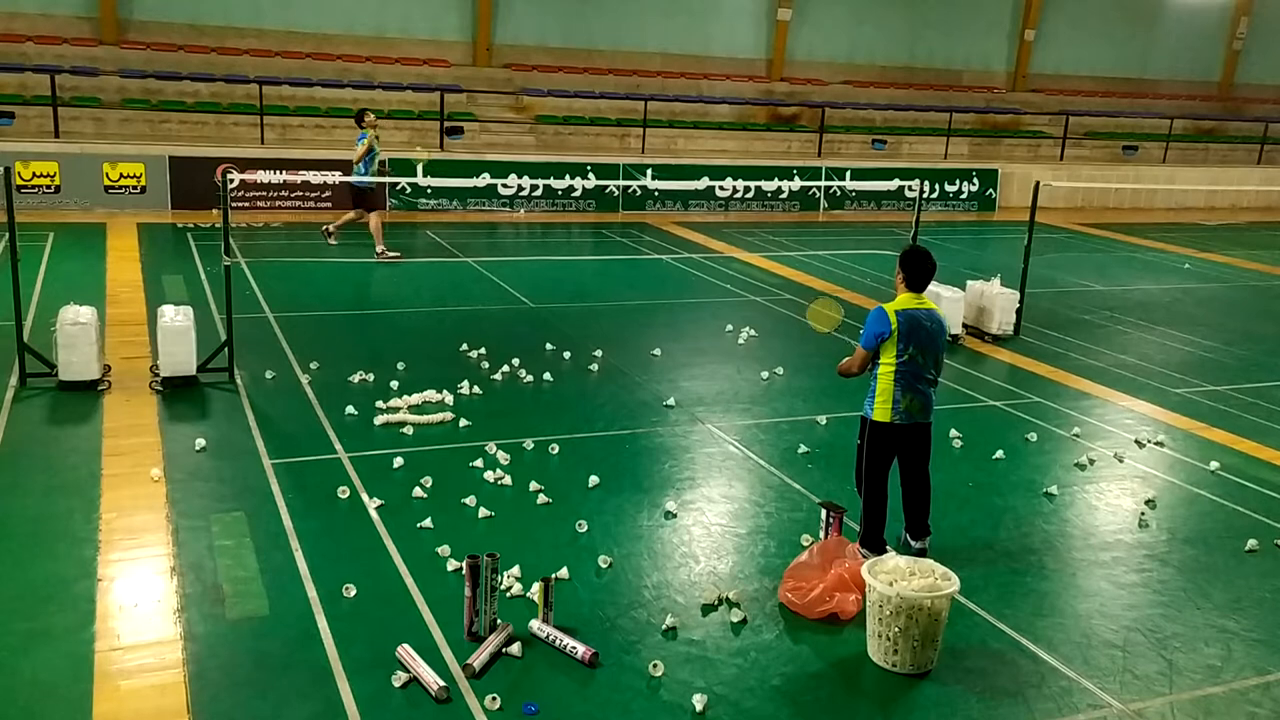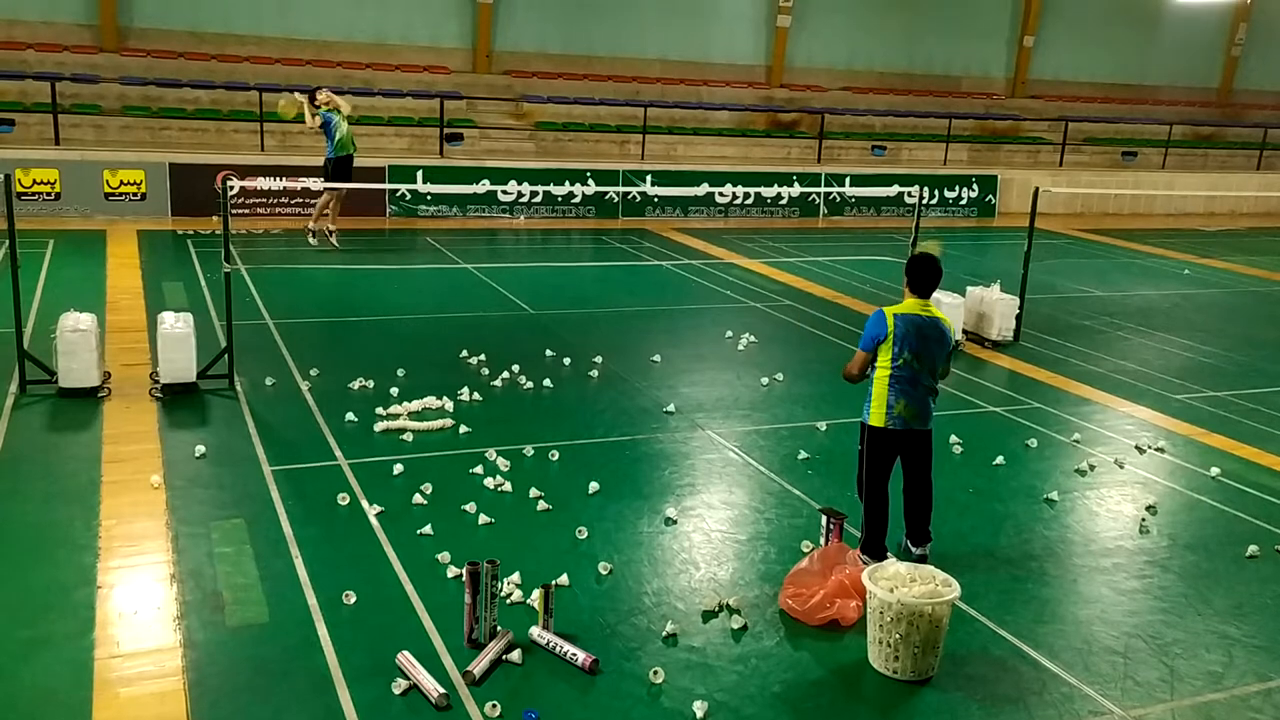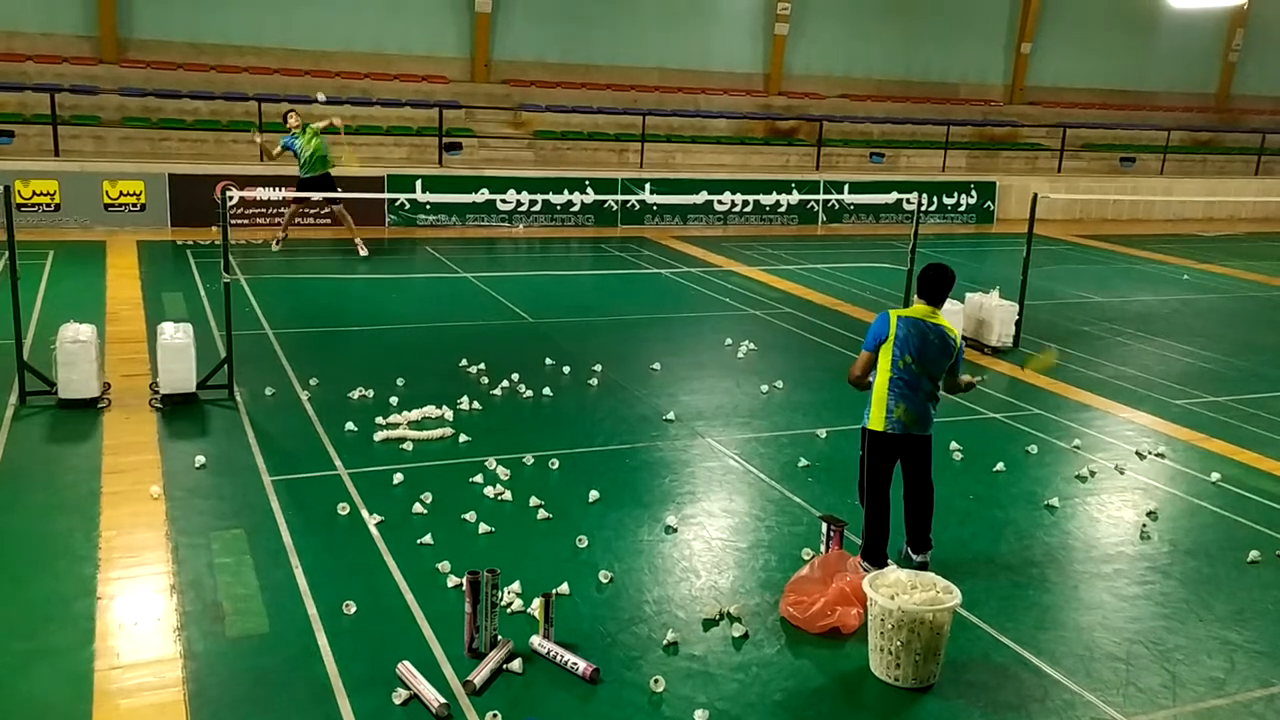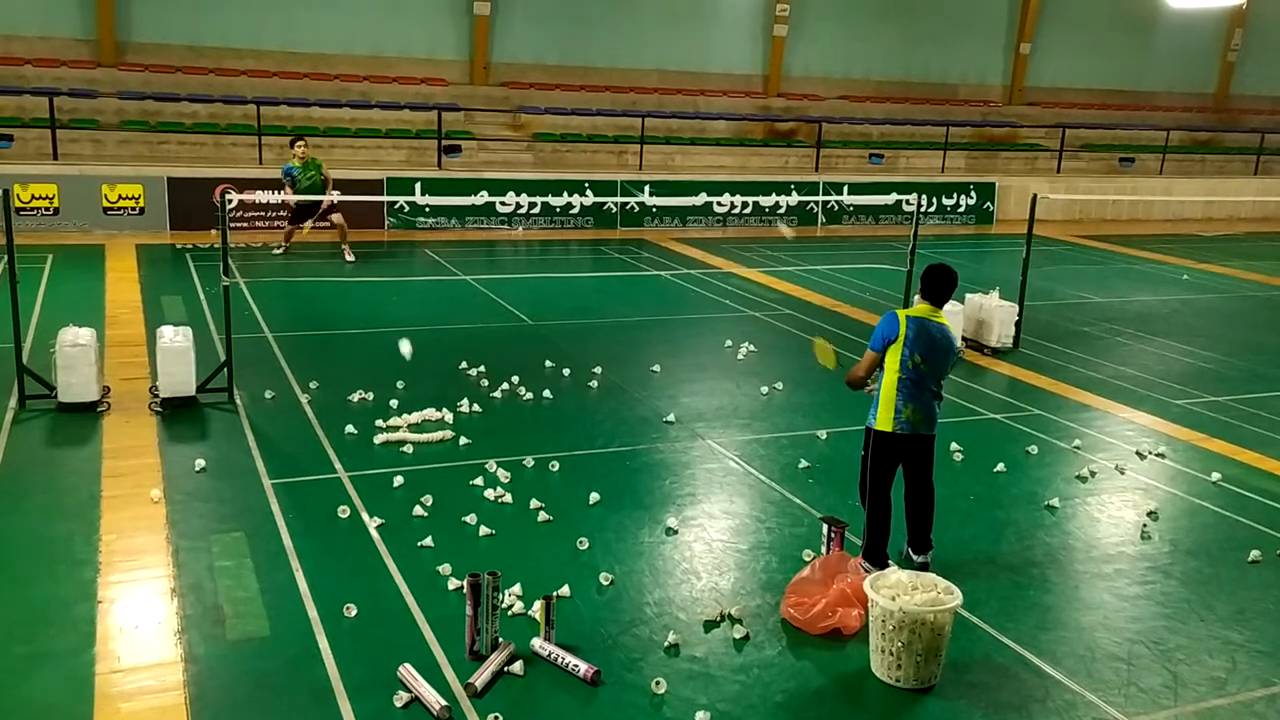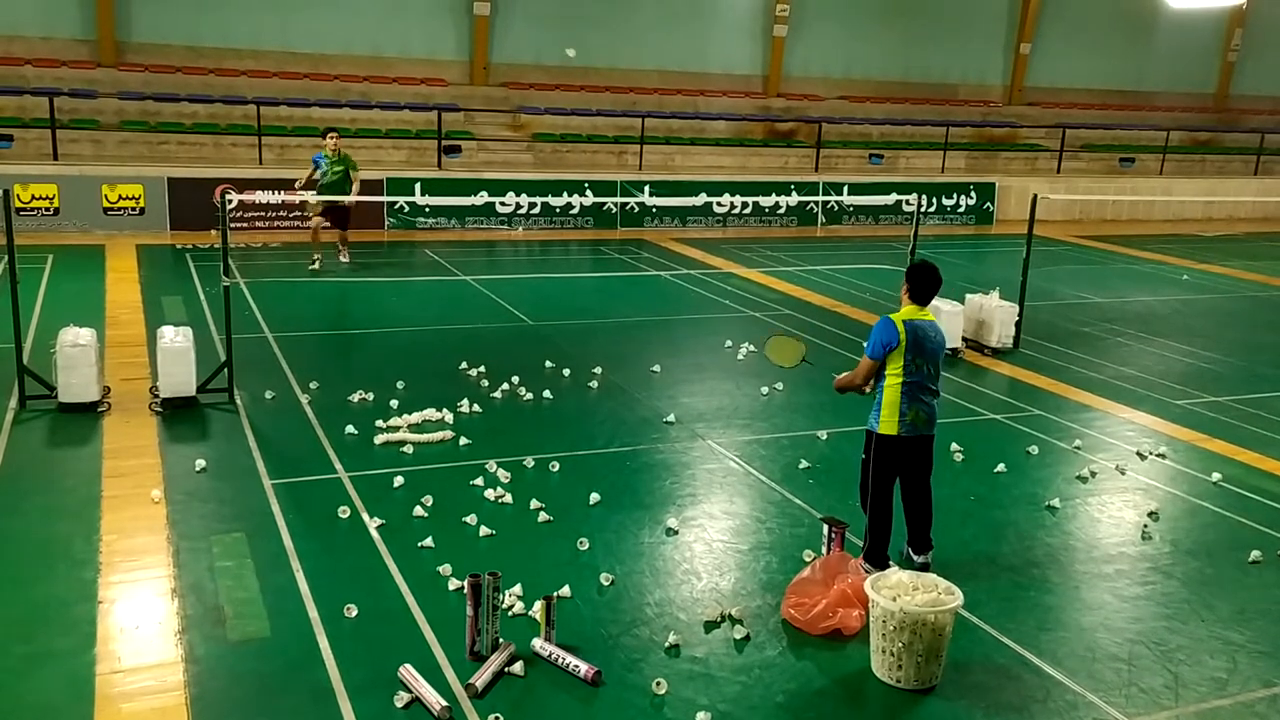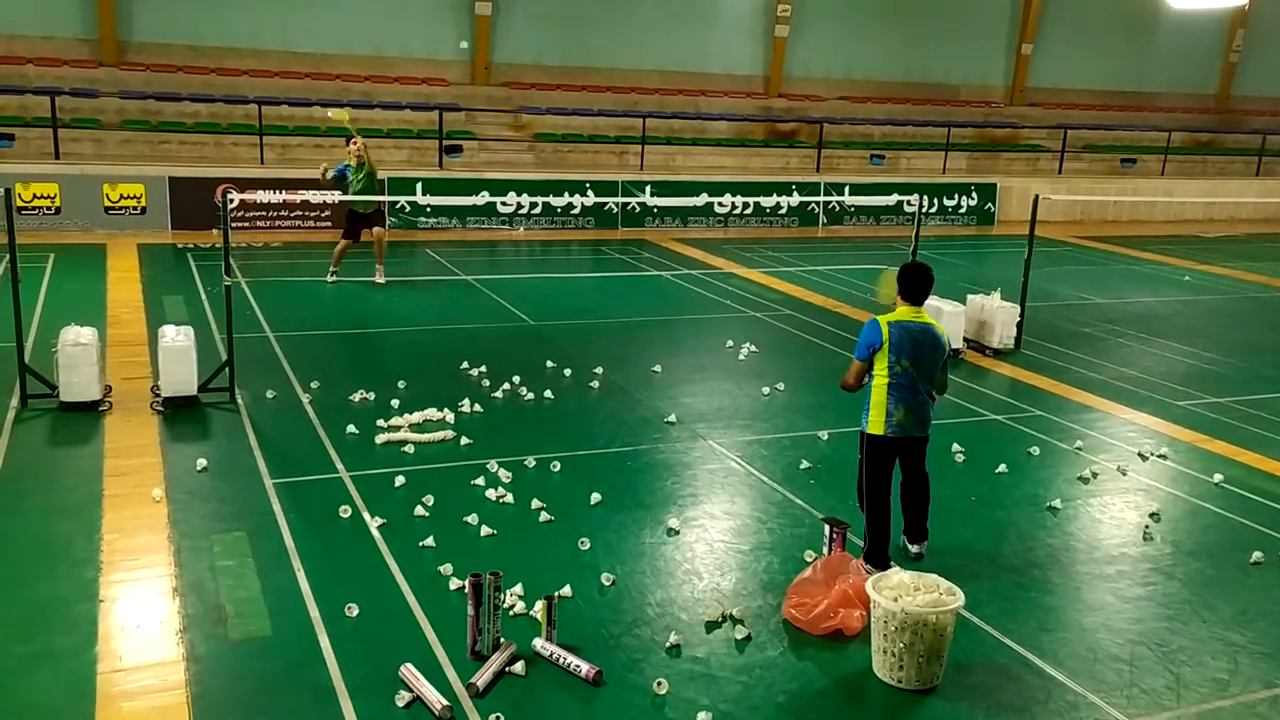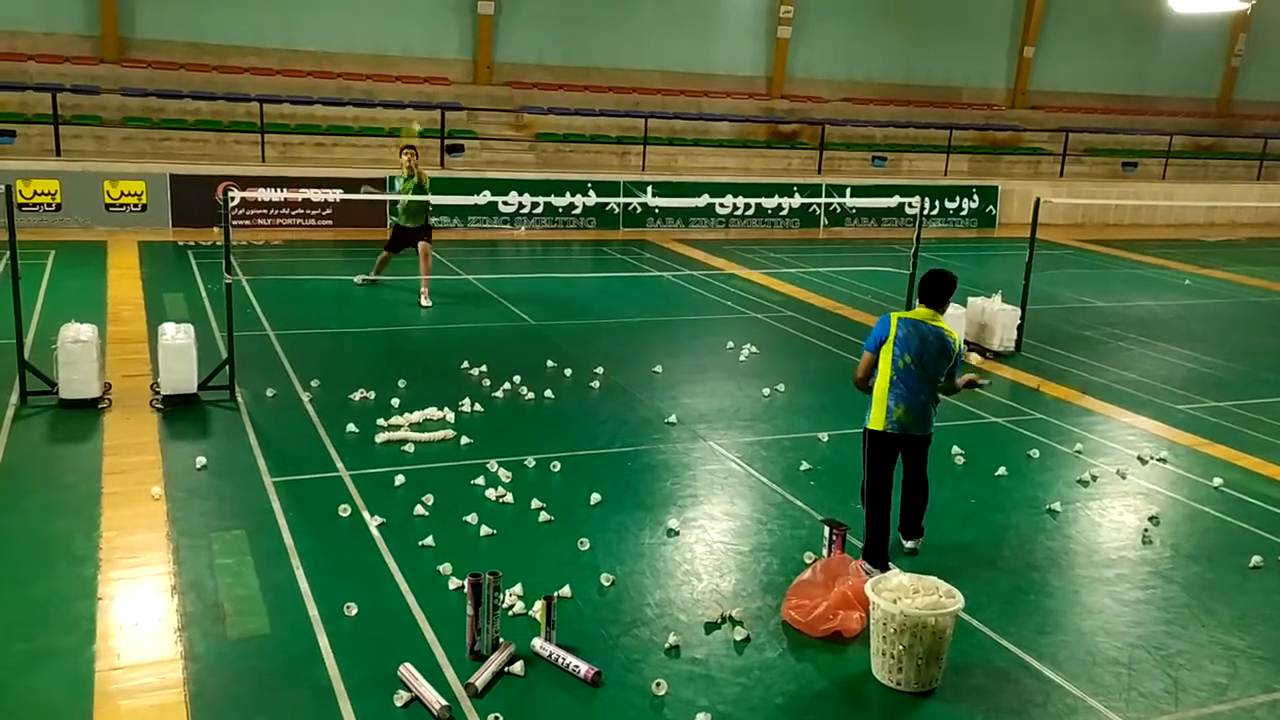
dt=0.3s
person 1, frame 1
left shoulder: (884, 315)
right shoulder: (938, 318)
left elbow: (856, 367)
left wrist: (842, 367)
left hip: (885, 415)
right hip: (922, 413)
left knee: (872, 480)
right knee: (916, 475)
left ankle: (872, 548)
right ankle: (918, 538)
person 1, frame 2
left shoulder: (885, 317)
right shoulder: (945, 327)
left elbow: (857, 370)
left wrist: (847, 373)
left hip: (883, 419)
right hip: (921, 419)
left knee: (873, 485)
right knee: (918, 482)
left ankle: (873, 553)
right ankle: (918, 544)
person 1, frame 3
left shoulder: (890, 320)
right shoulder: (951, 338)
left elbow: (857, 374)
right elbow: (952, 386)
left wrist: (865, 383)
right wrist: (967, 382)
left hip: (883, 423)
right hip: (921, 425)
left knee: (875, 491)
right knee: (919, 488)
left ankle: (874, 561)
right ankle: (919, 551)
person 1, frame 4
left shoulder: (895, 320)
right shoulder: (950, 338)
left elbow: (862, 373)
left wrist: (853, 381)
left hip: (888, 423)
right hip: (925, 425)
left knee: (876, 492)
right knee: (920, 488)
left ankle: (874, 561)
right ankle: (920, 551)
person 1, frame 5
left shoulder: (891, 325)
right shoulder: (937, 331)
left elbow: (860, 378)
left wrist: (841, 383)
right wrist: (878, 382)
left hip: (890, 426)
right hip: (925, 424)
left knee: (876, 493)
right knee: (918, 488)
left ankle: (875, 563)
right ankle: (921, 552)
person 1, frame 6
left shoulder: (878, 327)
right shoulder: (938, 334)
left elbow: (853, 381)
right elbow: (941, 387)
left wrist: (845, 382)
left hip: (882, 426)
right hip: (920, 425)
left knee: (875, 493)
right knee: (916, 479)
left ankle: (877, 564)
right ankle: (916, 540)
person 1, frame 7
left shoulder: (890, 323)
right shoulder: (951, 340)
left elbow: (860, 376)
right elbow: (949, 387)
left wrist: (871, 387)
right wrist: (965, 380)
left hip: (884, 423)
right hip: (922, 425)
left knee: (876, 491)
right knee: (916, 478)
left ankle: (876, 564)
right ankle: (911, 535)
